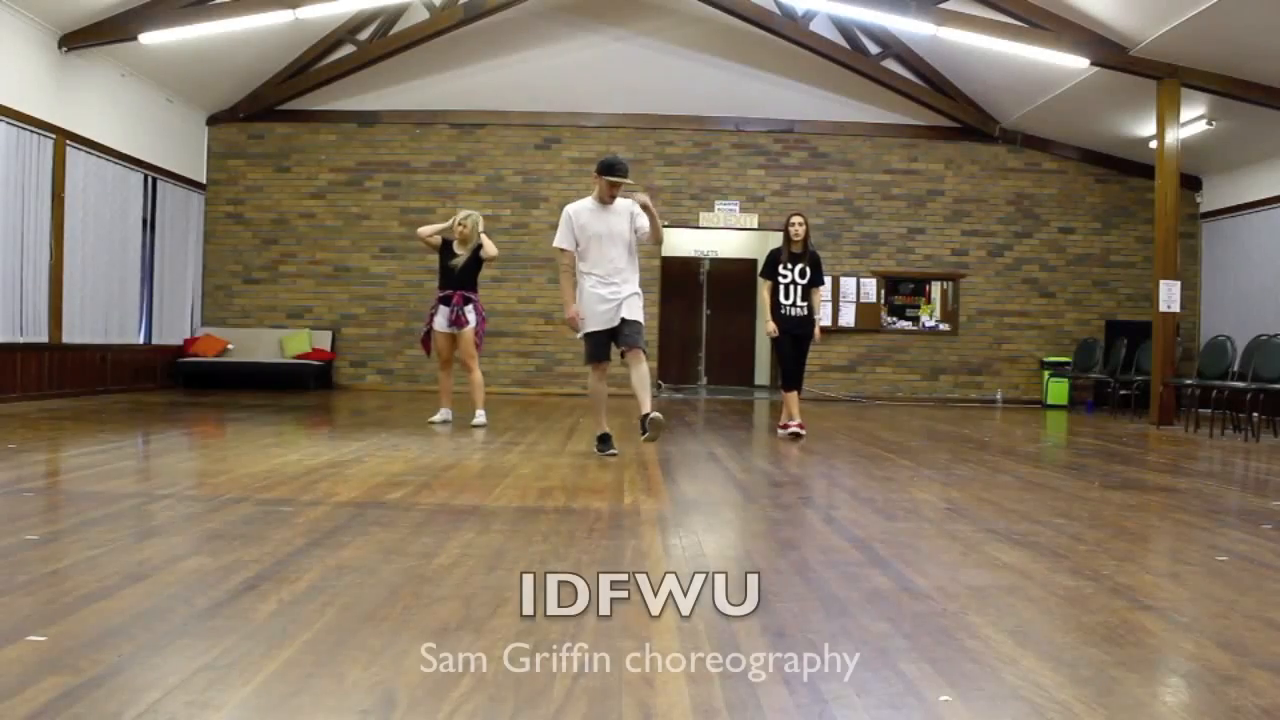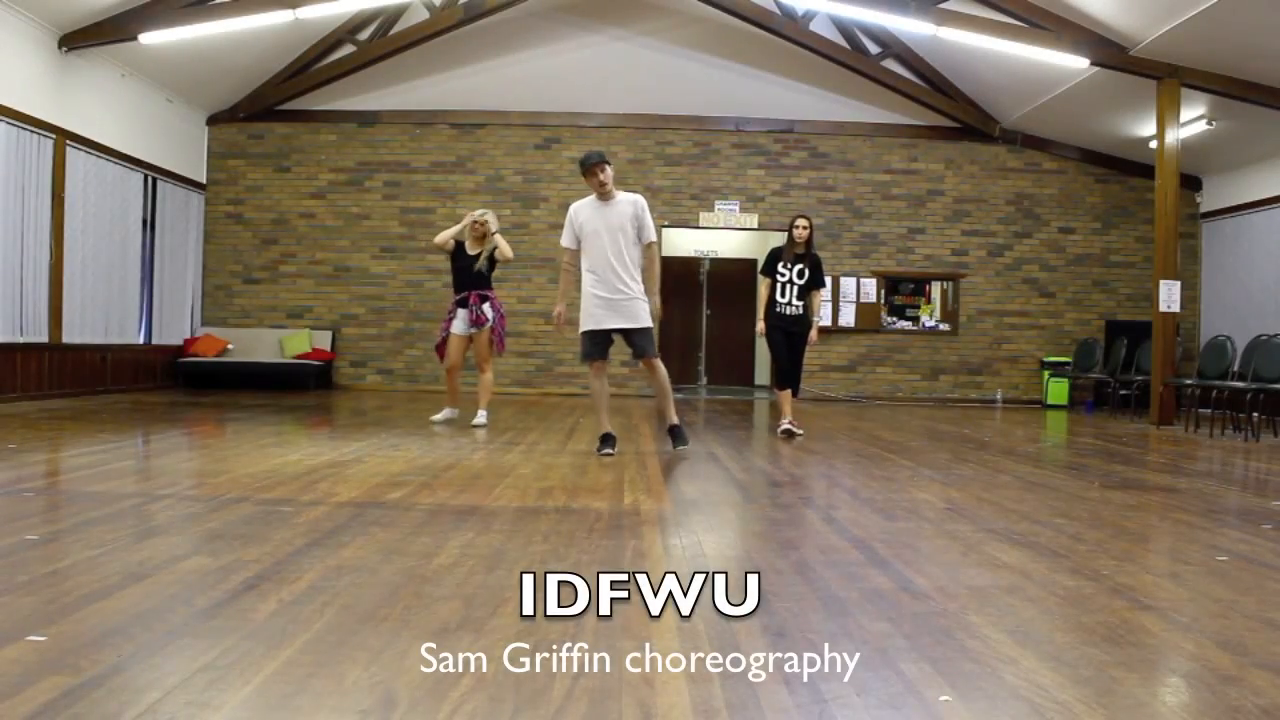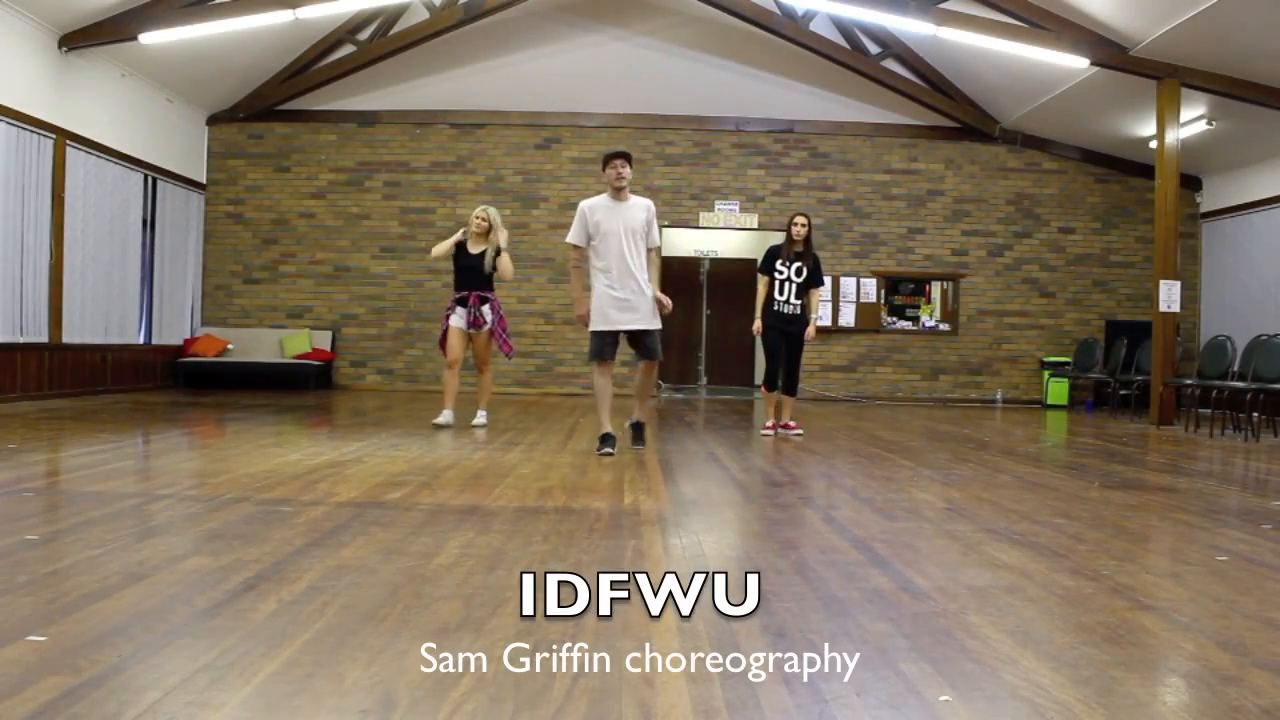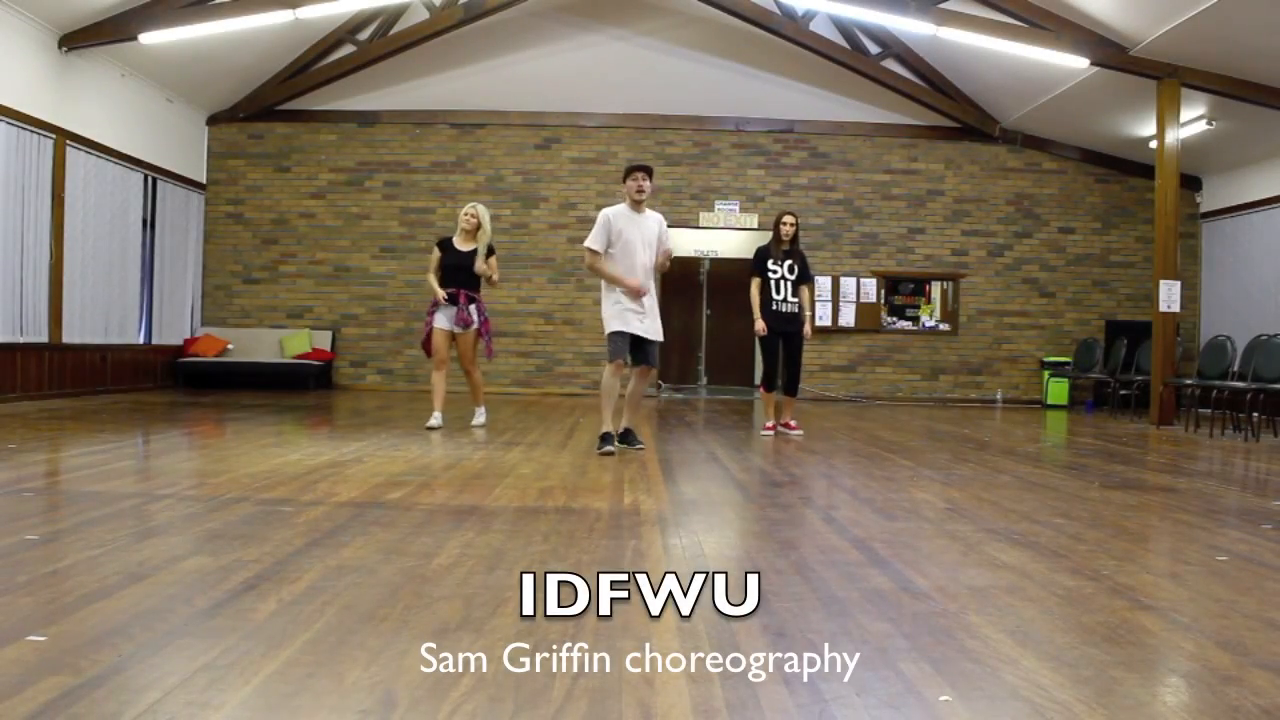
dt=0.4s
person 1, frame 1
left shoulder: (630, 208)
right shoulder: (574, 212)
left elbow: (656, 240)
right elbow: (566, 263)
left wrist: (650, 211)
right wrist: (569, 304)
left hip: (627, 297)
right hip: (593, 302)
left knee: (635, 353)
right knee: (598, 366)
left ankle: (646, 417)
right ankle: (603, 434)
person 1, frame 2
left shoulder: (635, 202)
right shoulder: (577, 211)
left elbow: (650, 250)
right elbow: (569, 260)
left wrist: (653, 295)
right wrist: (560, 301)
left hip: (631, 299)
right hip: (595, 303)
left knee: (651, 359)
right knee: (596, 366)
left ankle: (673, 423)
right ankle: (606, 433)
person 1, frame 3
left shoulder: (646, 207)
right shoulder: (588, 208)
left elbow: (653, 254)
right elbow: (577, 258)
left wrist: (656, 291)
right wrist: (579, 299)
left hip: (641, 301)
right hip: (605, 301)
left knee: (650, 361)
right knee: (603, 364)
left ankle: (638, 420)
right ankle: (606, 433)
person 1, frame 4
left shoulder: (657, 221)
right shoulder: (609, 216)
left elbow: (661, 264)
right elbow: (592, 260)
left wrist: (663, 263)
right wrist: (625, 282)
left hip: (647, 306)
right hip: (618, 303)
left knee: (645, 368)
right knee: (616, 362)
left ankle: (627, 429)
right ankle: (607, 432)
person 2, frame 1
left shoulder: (812, 257)
right shoulder: (776, 255)
left elbow: (815, 292)
right elbow: (766, 290)
left wrist: (817, 323)
right wrist: (769, 319)
left hip: (803, 324)
right hip: (781, 323)
left knee: (797, 372)
right knee: (787, 371)
left ankle: (784, 421)
right ankle: (796, 421)
person 2, frame 2
left shoulder: (813, 260)
right shoulder: (776, 254)
left elbow: (815, 294)
right elbow: (765, 287)
left wrist: (815, 325)
right wrist: (760, 318)
left hip: (799, 323)
right hip: (775, 321)
left knee: (794, 371)
right knee: (782, 369)
left ankle: (784, 420)
right ankle: (788, 419)
person 2, frame 3
left shoulder: (811, 259)
right shoulder: (774, 252)
left elbow: (814, 292)
right elbow: (763, 285)
left wrist: (812, 322)
right wrist: (757, 317)
left hip: (797, 322)
right hip: (772, 320)
left knee: (792, 371)
right knee: (772, 369)
left ankle: (786, 420)
right ankle: (770, 420)
person 2, frame 4
left shoulder: (799, 256)
right shoulder: (763, 253)
left elbow: (803, 289)
right elbow: (754, 287)
left wrist: (807, 320)
right wrist: (757, 318)
left hip: (793, 322)
right hip: (770, 320)
left knee: (793, 371)
right knee: (770, 370)
left ankle: (786, 420)
right ankle: (769, 420)
person 3, frame 1
left shoulder: (478, 250)
right shoulder: (445, 245)
left elbow: (493, 253)
right elbow: (421, 233)
left wrist: (482, 233)
right wrist: (447, 224)
left hip: (467, 308)
right hip: (443, 307)
left knee: (470, 362)
right knee: (444, 362)
left ankle: (480, 412)
right ankle: (445, 410)
person 3, frame 2
left shoulder: (491, 251)
right shoulder: (457, 246)
left elbow: (509, 256)
right elbow: (437, 242)
left wrist: (495, 231)
right wrist: (462, 225)
left hip: (484, 308)
right hip: (460, 309)
left knee: (483, 364)
right knee: (451, 365)
left ankle: (482, 413)
right ankle: (451, 409)
person 3, frame 3
left shoulder: (494, 251)
right shoulder: (459, 246)
left elbow: (507, 276)
right elbow: (435, 254)
left wrist: (503, 246)
right wrist: (455, 237)
left hip: (484, 308)
right hip: (459, 308)
left knee: (482, 365)
right knee: (452, 362)
left ankle: (482, 413)
right ankle: (447, 412)
person 3, frame 4
left shoulder: (485, 248)
right shoulder: (444, 244)
left elbow: (495, 282)
right elbow: (432, 273)
left wrist: (488, 274)
right wrist: (436, 288)
left hip: (469, 308)
right hip: (443, 307)
left knee: (469, 366)
right knee: (439, 362)
left ankle: (480, 409)
right ankle: (437, 415)
